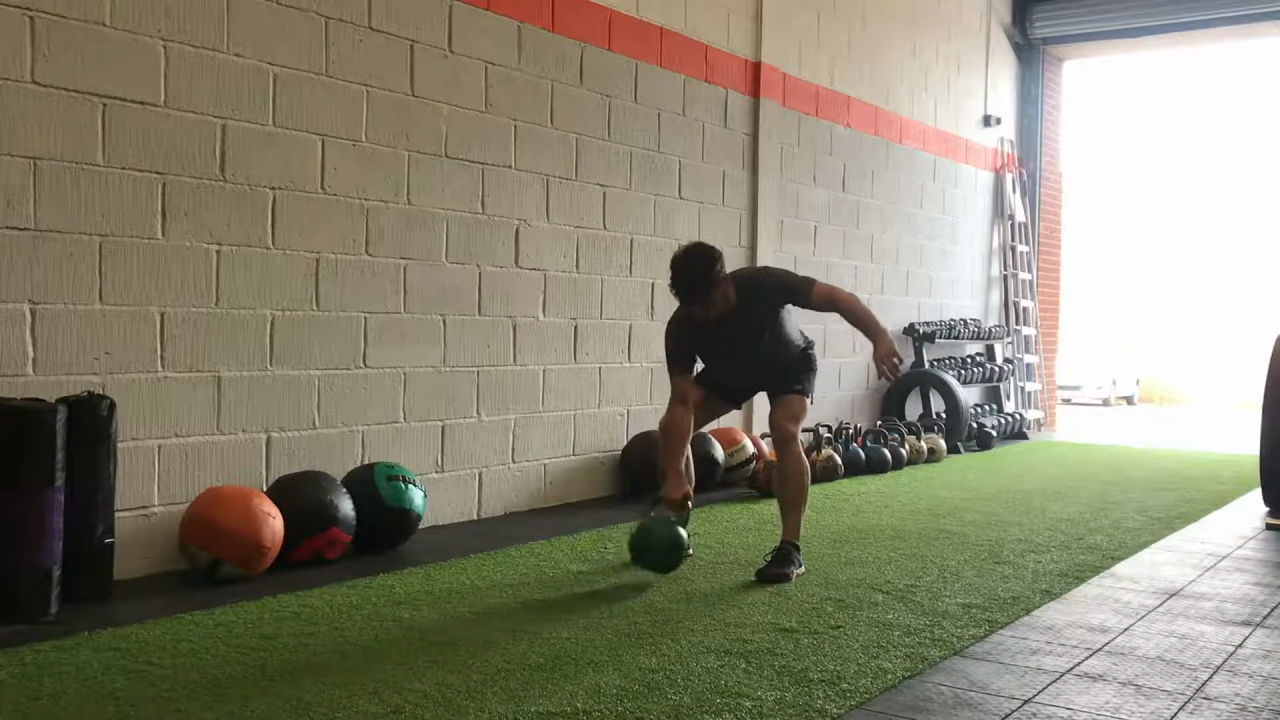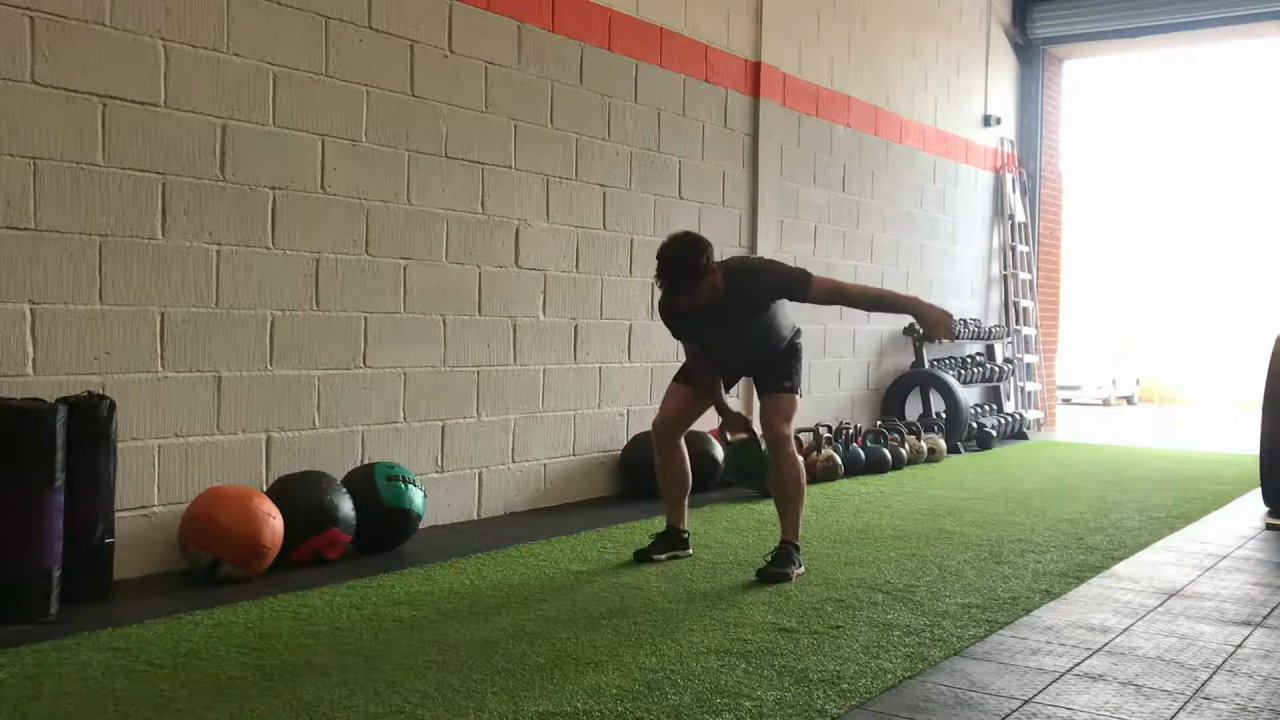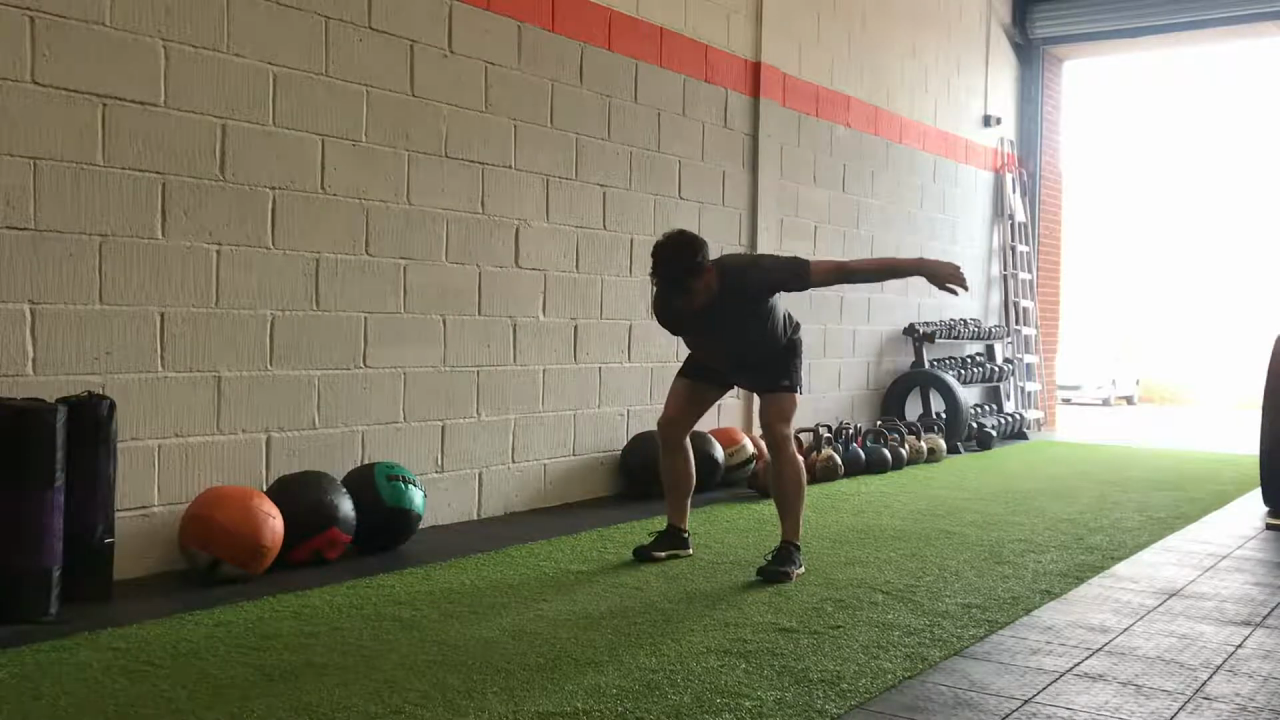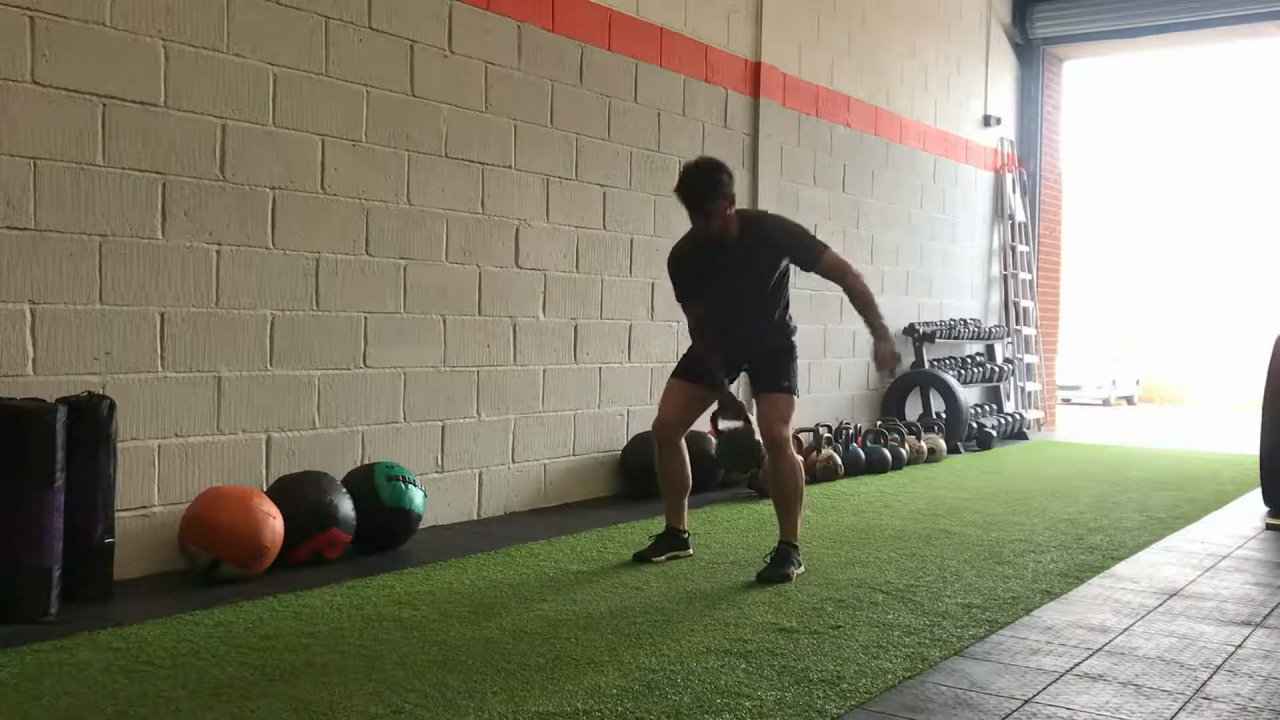
dt=0.3s
person 1, frame 1
left shoulder: (763, 284)
right shoulder: (682, 328)
left elbow: (837, 298)
right elbow: (684, 403)
left wrist: (880, 340)
right wrist: (674, 477)
left hip: (791, 362)
right hip: (729, 371)
left knee: (785, 432)
right knee: (670, 428)
left ankle: (790, 549)
person 1, frame 2
left shoulder: (755, 275)
right shoulder: (672, 307)
left elbow: (840, 291)
right elbow: (699, 360)
left wrist: (917, 308)
right wrist: (726, 412)
left hip: (777, 352)
right hip: (719, 355)
left knee: (778, 435)
right knee: (665, 427)
left ankle: (790, 548)
right ankle: (676, 533)
person 1, frame 3
left shoulder: (752, 273)
right shoulder: (666, 305)
left elbow: (843, 270)
right elbow: (700, 347)
left wrist: (922, 267)
right wrist: (743, 378)
left hip: (776, 350)
right hip: (720, 355)
left knee: (777, 434)
right knee: (670, 427)
left ankle: (790, 549)
right ankle: (676, 533)
person 1, frame 4
left shoulder: (773, 231)
right shoulder: (684, 255)
left elbow: (845, 276)
right elbow: (700, 328)
left wrist: (880, 336)
right wrist: (721, 391)
left hip: (772, 344)
right hip: (715, 344)
left knee: (776, 437)
right knee: (666, 426)
left ankle: (788, 549)
right ankle: (676, 533)
